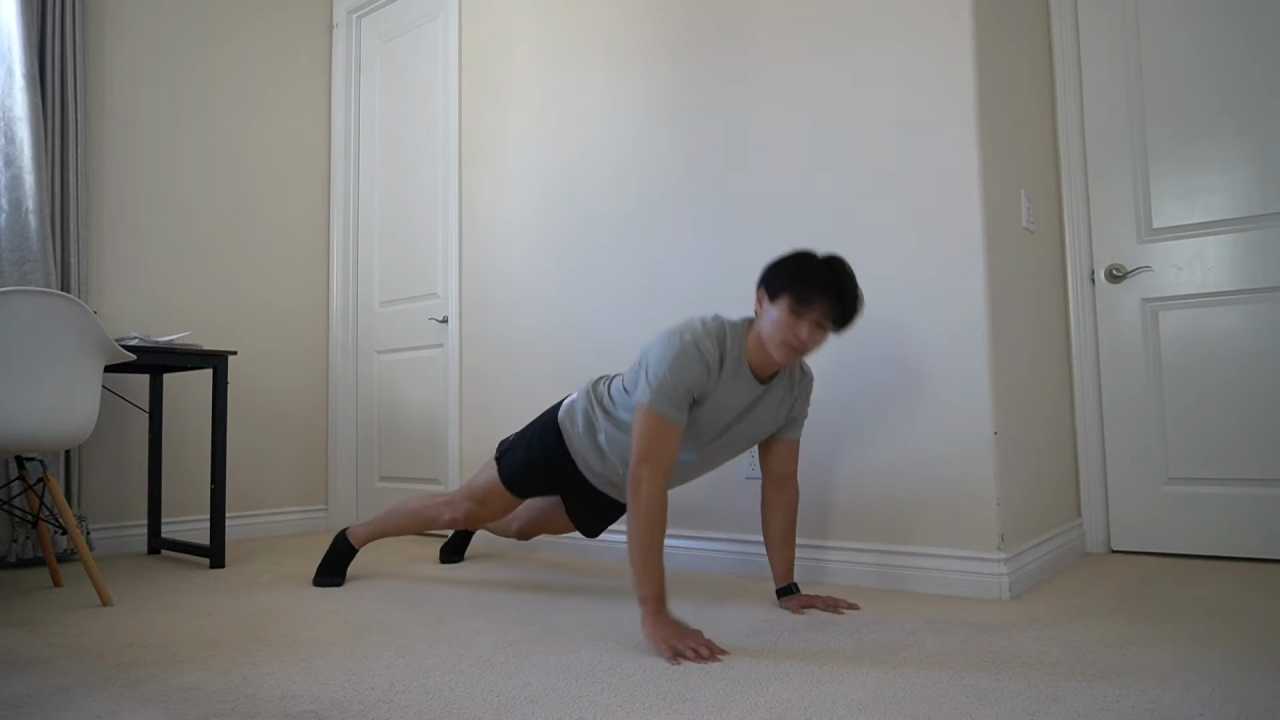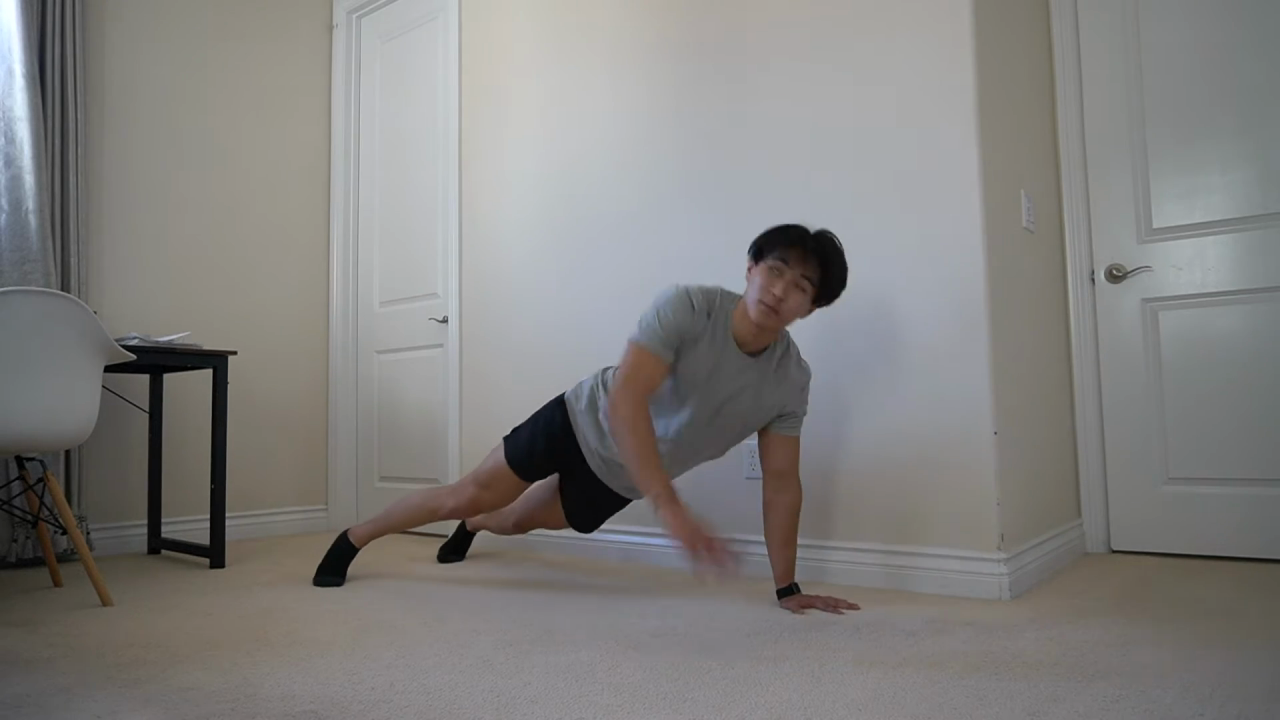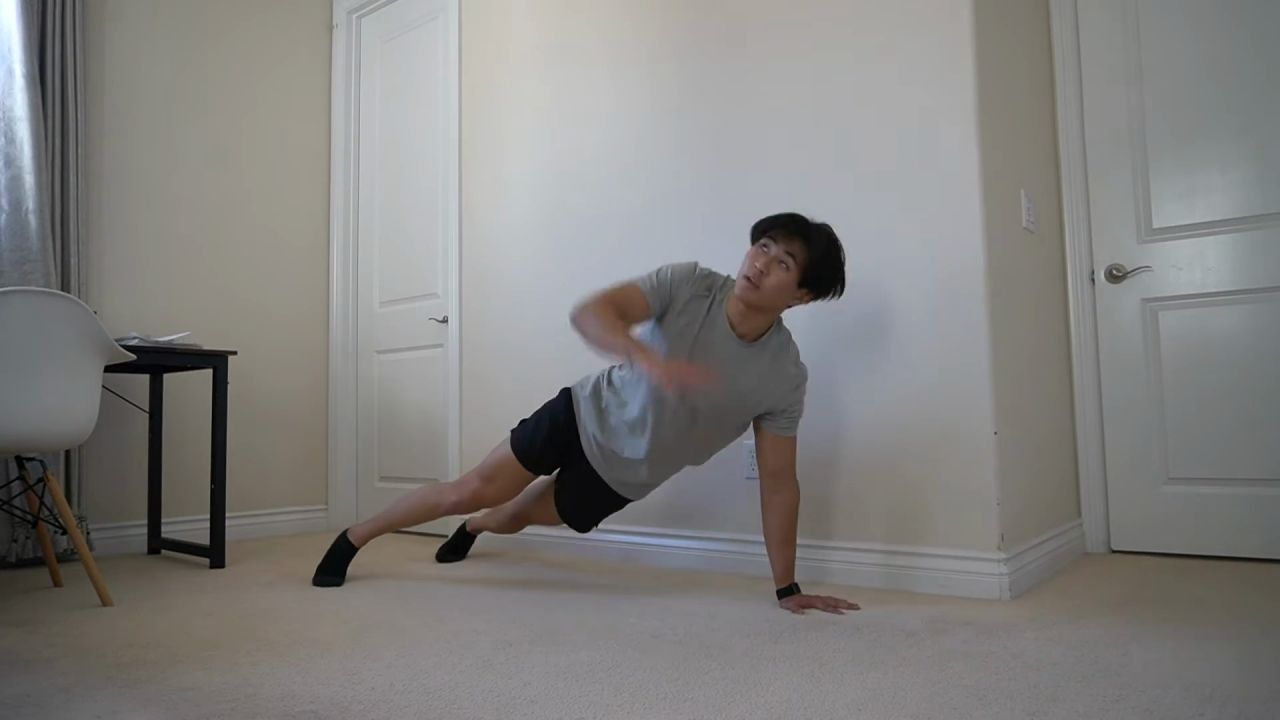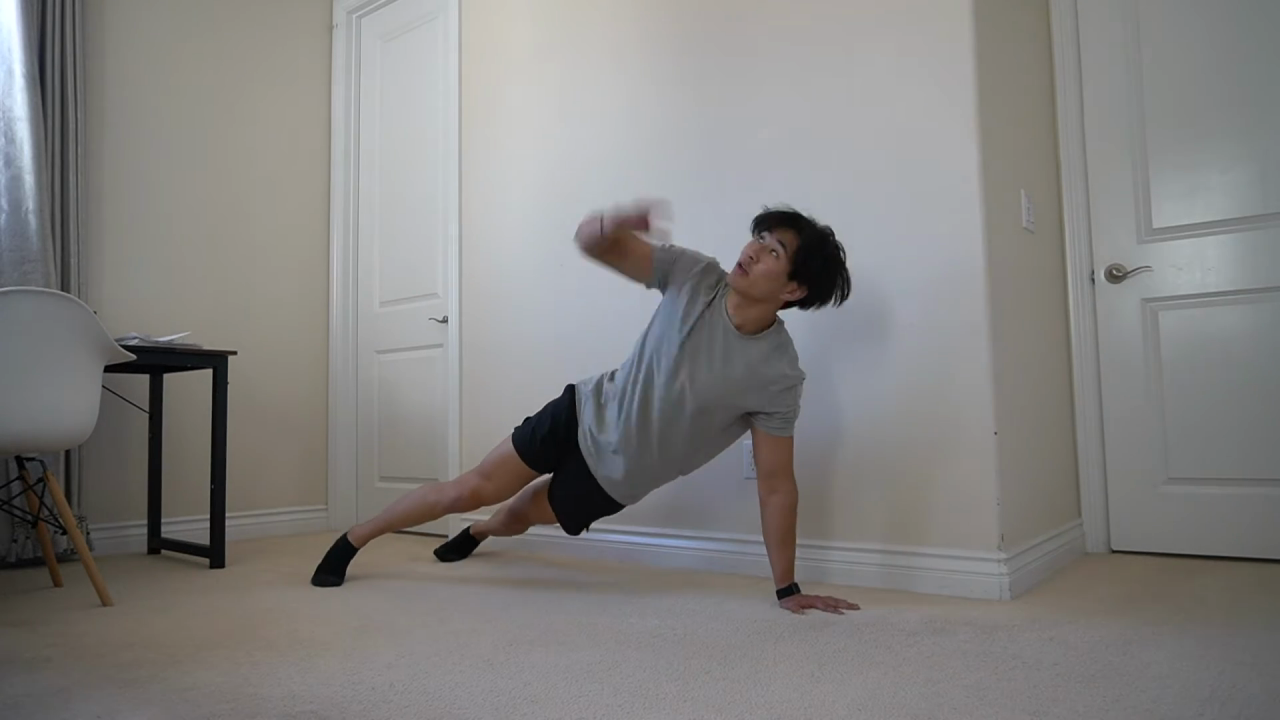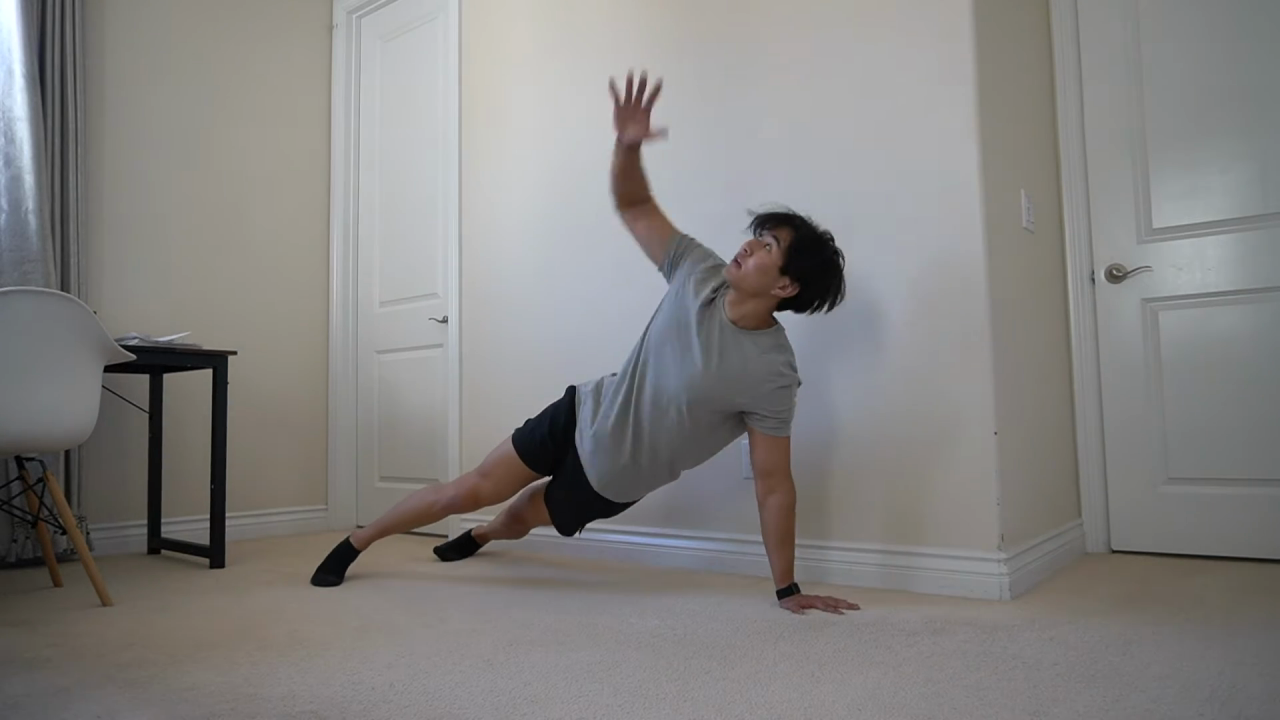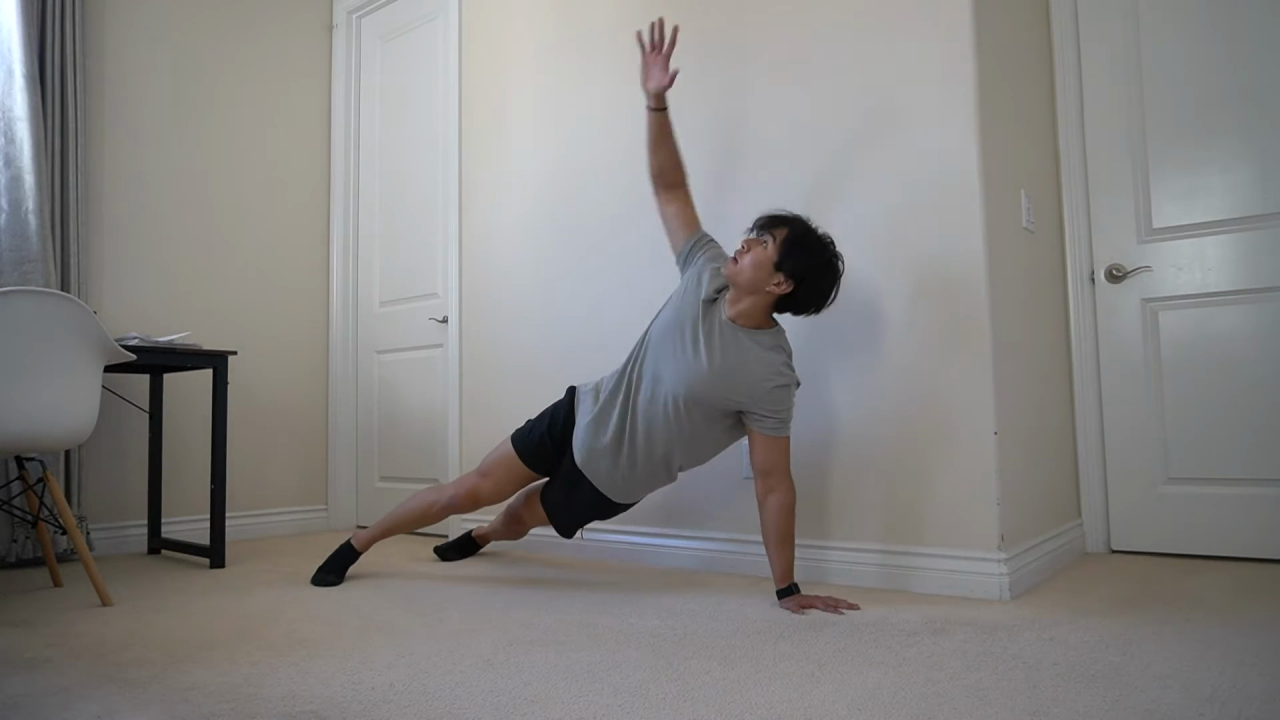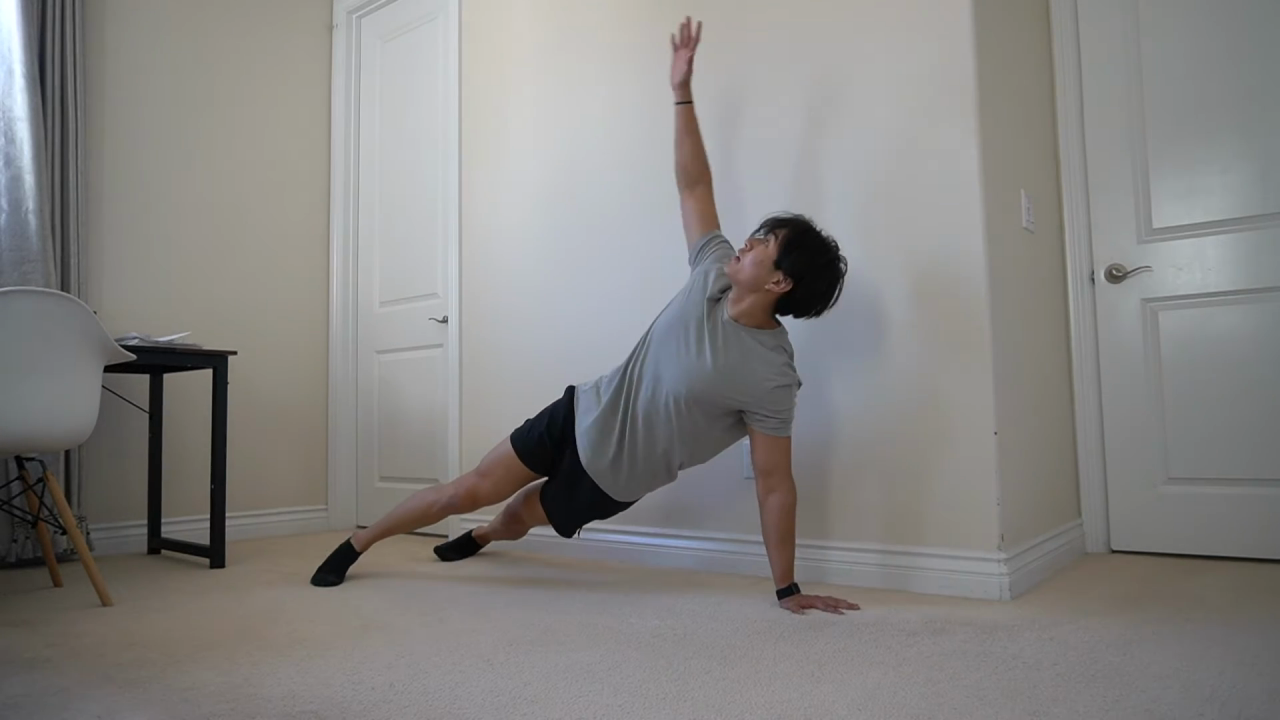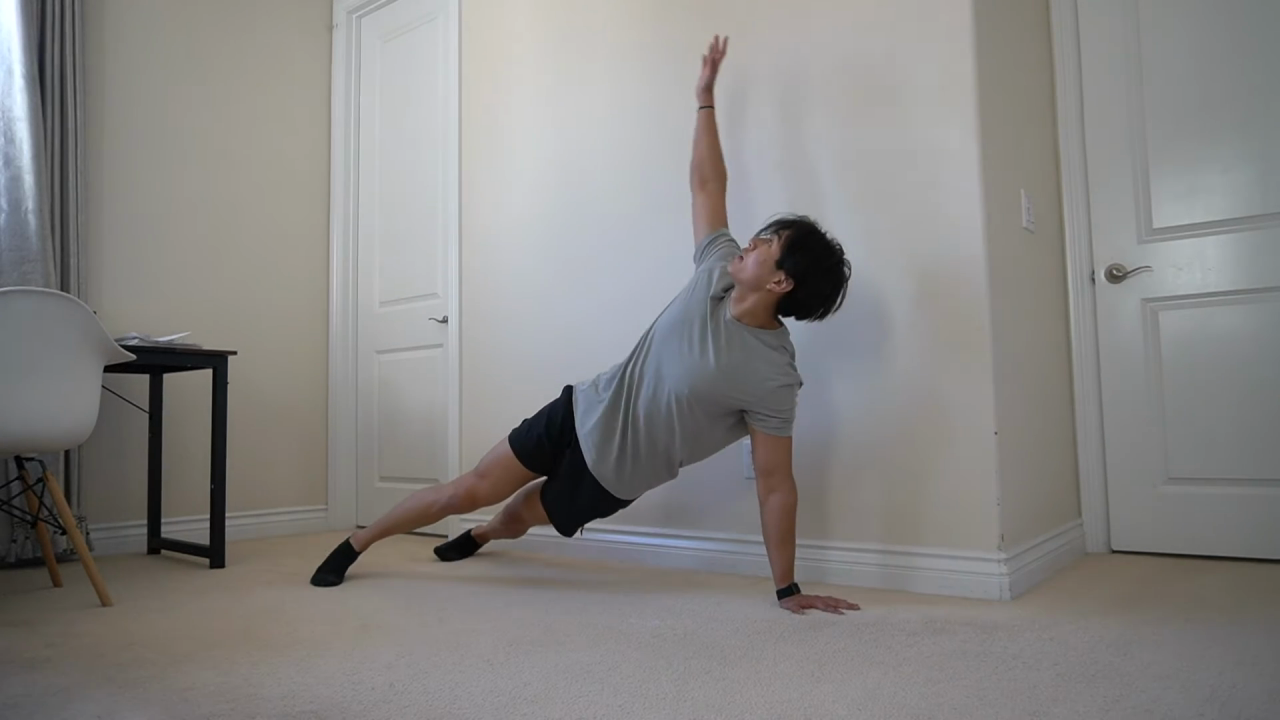
dt=0.1s
person 1, frame 1
left shoulder: (797, 386)
right shoulder: (693, 346)
left elbow: (781, 483)
right elbow: (646, 484)
left wrist: (787, 588)
right wrist: (653, 615)
left hip: (613, 485)
right hip: (577, 434)
left knee: (523, 527)
right knee: (463, 506)
left ankle: (472, 530)
right ankle: (351, 540)
person 1, frame 2
left shoulder: (790, 379)
right shoulder: (688, 306)
left elbow: (783, 482)
right elbow: (625, 406)
left wrist: (787, 588)
right wrist: (673, 514)
left hip: (621, 477)
right hip: (583, 418)
left knee: (525, 518)
right knee: (468, 497)
left ankle: (474, 530)
right ankle: (353, 537)
person 1, frame 3
left shoulder: (785, 376)
right shoulder: (689, 285)
left elbow: (780, 483)
right elbow: (589, 311)
left wrist: (787, 589)
right wrist: (648, 356)
left hip: (623, 474)
right hip: (587, 416)
left knee: (520, 515)
right knee: (472, 491)
left ankle: (474, 531)
right ankle: (353, 538)
person 1, frame 4
left shoulder: (782, 384)
right shoulder: (698, 278)
left elbow: (778, 484)
right elbow: (589, 241)
left wrist: (789, 588)
right wrist: (610, 229)
left hip: (620, 477)
right hip: (586, 412)
left knee: (528, 512)
right knee: (471, 488)
left ankle: (480, 531)
right ankle: (355, 537)
person 1, frame 5
left shoulder: (771, 376)
right shoulder: (703, 276)
left elbow: (774, 487)
right elbow: (634, 205)
left wrist: (788, 592)
right wrist: (627, 144)
left hip: (614, 482)
right hip: (583, 415)
left knee: (521, 520)
right knee: (464, 495)
left ankle: (478, 537)
right ankle: (353, 545)
person 1, frame 6
left shoulder: (769, 375)
right shoulder: (711, 275)
left elbow: (774, 484)
right elbow: (668, 188)
left wrist: (787, 589)
right wrist: (657, 102)
left hip: (613, 480)
right hip: (582, 417)
left knee: (519, 517)
right knee: (468, 492)
left ankle: (478, 537)
right ankle: (356, 544)
person 1, frame 7
left shoulder: (771, 375)
right shoulder: (717, 275)
left elbow: (775, 484)
right elbow: (693, 183)
left wrist: (787, 589)
right wrist: (682, 91)
left hip: (613, 480)
right hip: (583, 417)
left knee: (518, 518)
right knee: (467, 492)
left ankle: (477, 538)
right ankle: (356, 544)
person 1, frame 8
left shoulder: (772, 378)
right shoulder: (720, 274)
left elbow: (775, 486)
right elbow: (706, 184)
left wrist: (788, 590)
right wrist: (705, 96)
left hip: (611, 476)
right hip: (580, 413)
left knee: (520, 516)
right knee: (466, 492)
left ankle: (477, 539)
right ankle: (355, 544)
